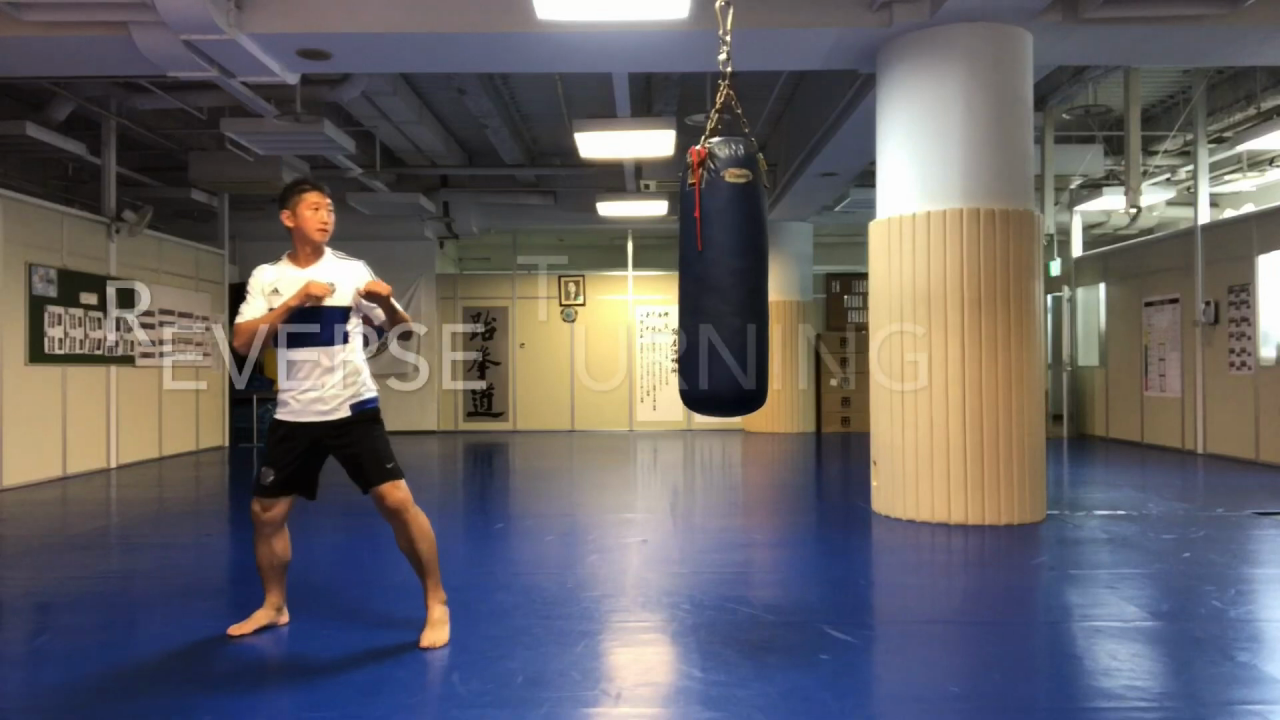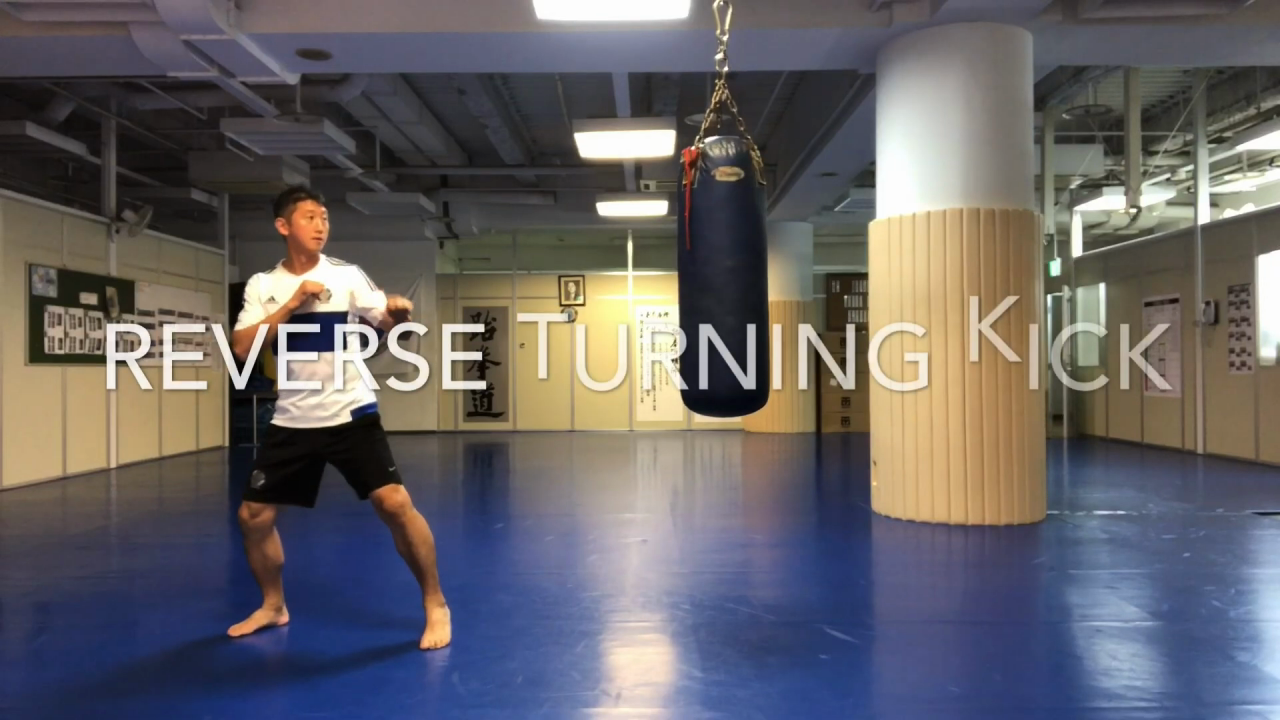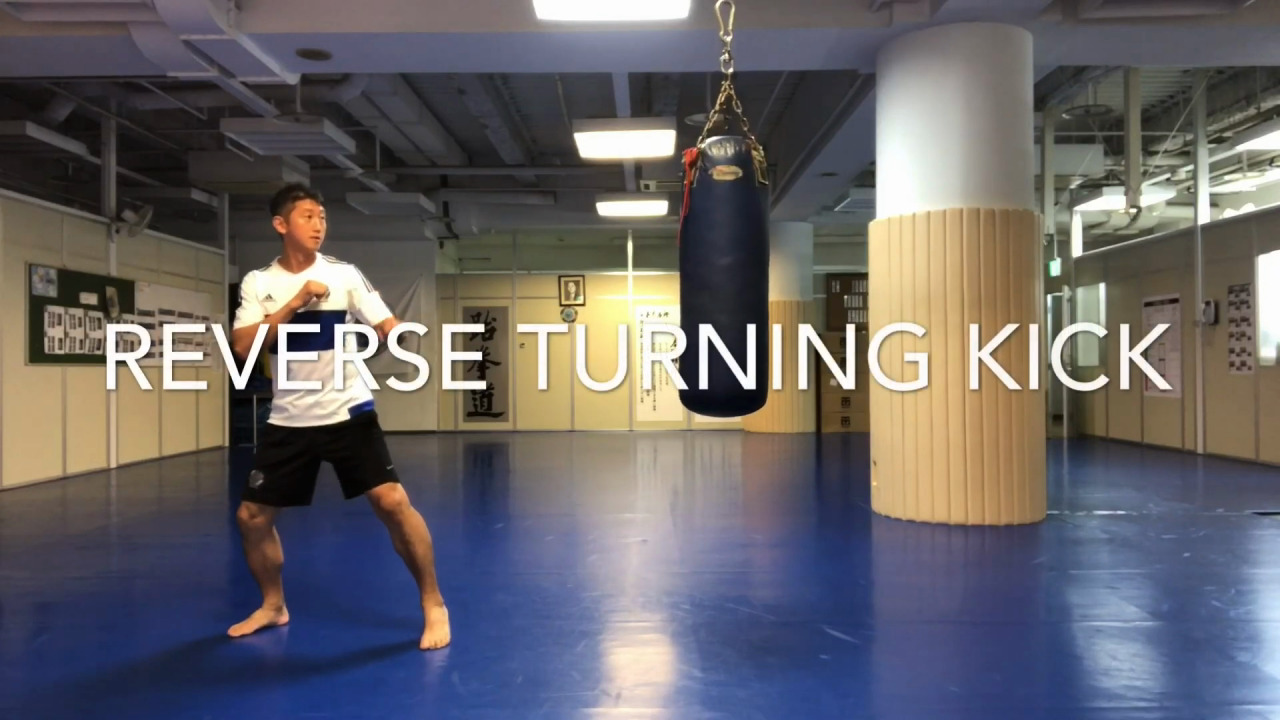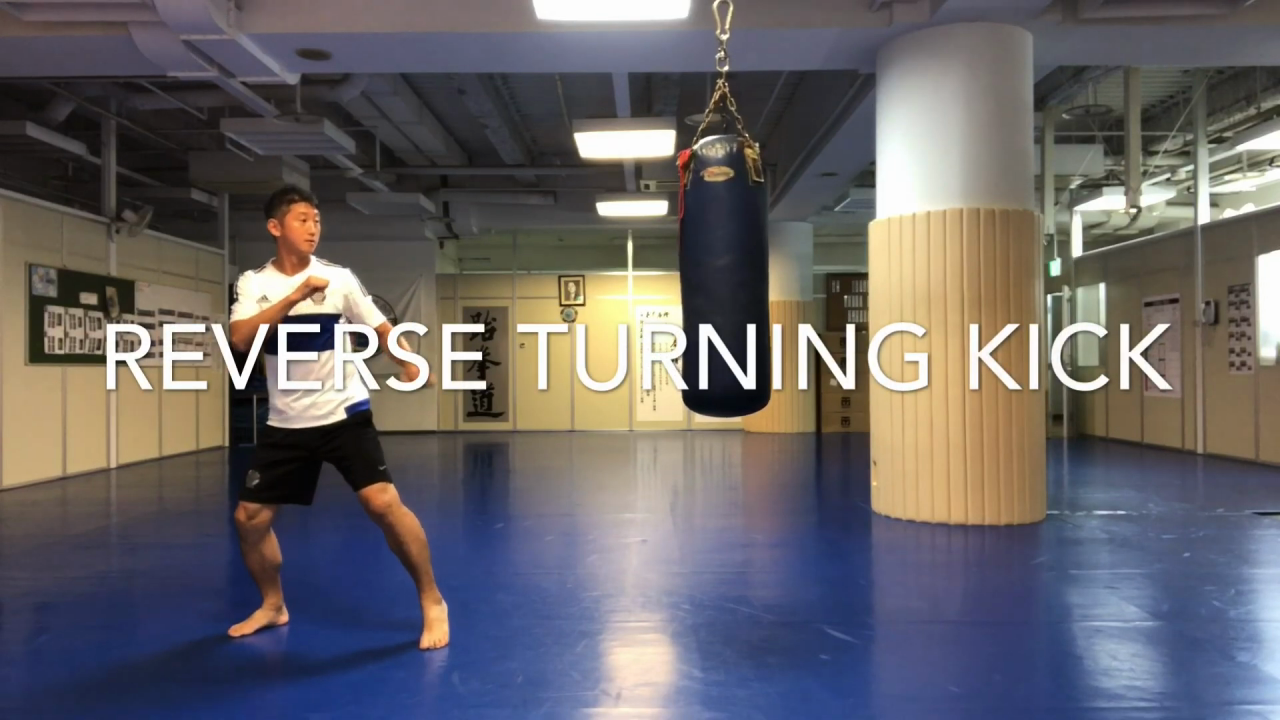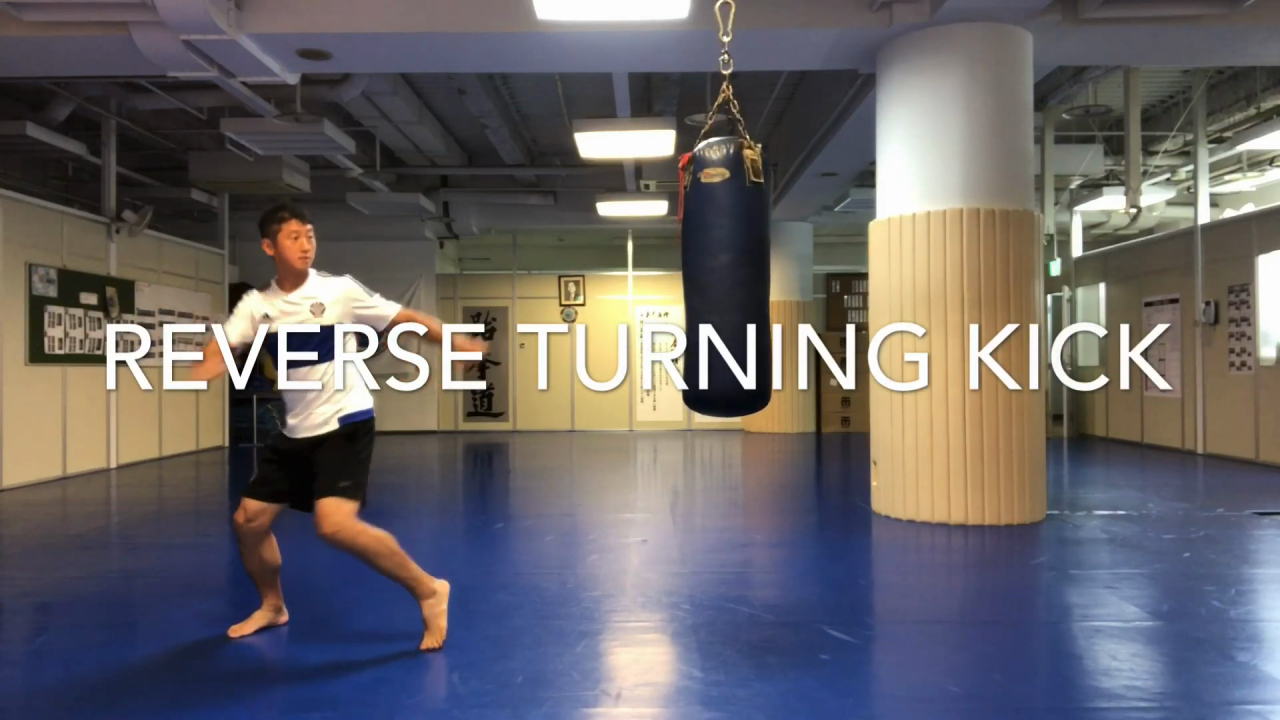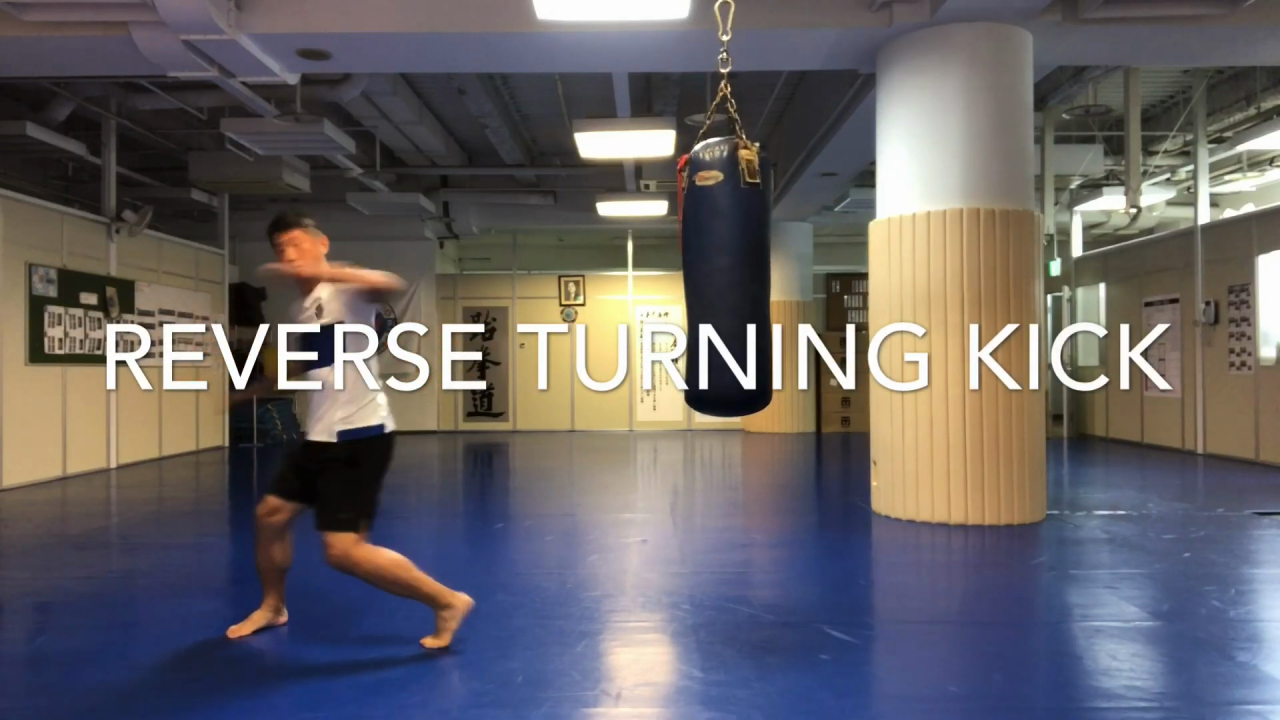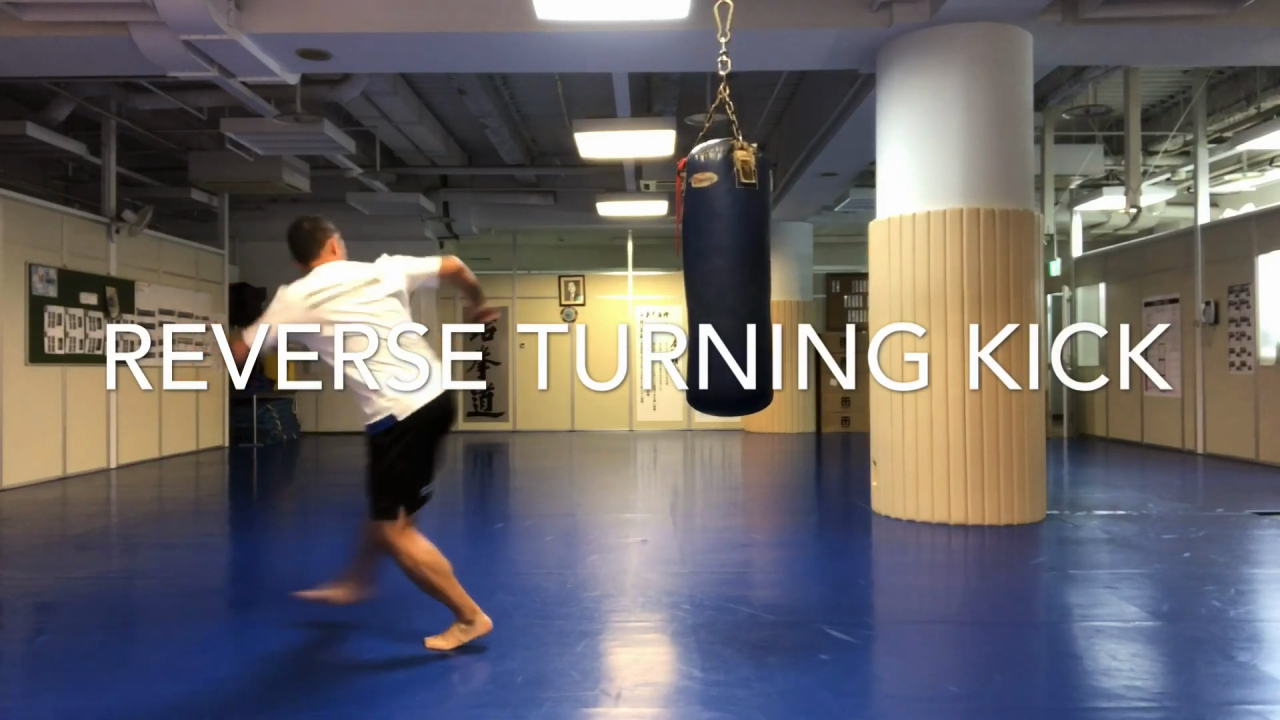
dt=0.7s
person 1, frame 1
left shoulder: (352, 270)
right shoulder: (266, 277)
left elbow: (403, 331)
right elbow: (242, 343)
left wrist: (385, 304)
right wrist: (294, 302)
left hip: (352, 408)
right hip: (293, 415)
left knee: (395, 500)
right knee: (266, 512)
left ankle: (436, 603)
right ankle: (274, 606)
person 1, frame 2
left shoulder: (347, 275)
right shoulder: (262, 285)
left elbow: (393, 327)
right elbow: (242, 349)
left wrist: (400, 313)
right wrist: (293, 303)
left hip: (351, 414)
right hip: (292, 421)
left knee: (395, 504)
right knee: (254, 515)
left ankle: (436, 606)
right ankle: (273, 606)
person 1, frame 3
left shoulder: (344, 274)
right shoulder: (258, 282)
left elbow: (384, 323)
right elbow: (243, 347)
left wrist: (395, 331)
right wrist: (295, 302)
left hip: (348, 412)
right hip: (288, 421)
left knee: (391, 501)
right knee: (252, 516)
left ankle: (433, 605)
right ankle: (273, 605)
person 1, frame 4
left shoulder: (339, 278)
right shoulder: (253, 283)
left elbow: (381, 328)
right elbow: (239, 339)
left wrist: (412, 365)
right wrist: (295, 296)
left hip: (344, 413)
right hip: (285, 424)
left knee: (382, 502)
right knee: (249, 517)
left ankle: (432, 601)
right ankle: (273, 605)
person 1, frame 5
left shoulder: (340, 290)
right shoulder: (255, 304)
left elbow: (405, 318)
right elbow: (218, 348)
left wrist: (458, 342)
right wrist: (206, 366)
left hip: (346, 424)
right hip: (295, 433)
left knee: (335, 524)
right knee: (248, 520)
left ankle: (428, 590)
right ankle: (272, 605)
person 1, frame 6
left shoulder: (349, 293)
right shoulder: (302, 309)
left elbow: (388, 285)
left wrist: (314, 269)
right wrist: (255, 383)
left hip: (360, 436)
right hip: (319, 438)
left knee: (344, 550)
right knee: (270, 516)
left ankle: (448, 602)
right ankle: (273, 607)
person 1, frame 7
left shoulder: (296, 298)
right shoulder: (385, 268)
left elbow: (241, 353)
right elbow: (454, 267)
right wrist: (478, 304)
left hip: (397, 416)
right hip: (434, 398)
left knee: (395, 529)
right knee: (384, 508)
left ankle: (470, 617)
right ankle: (356, 581)
